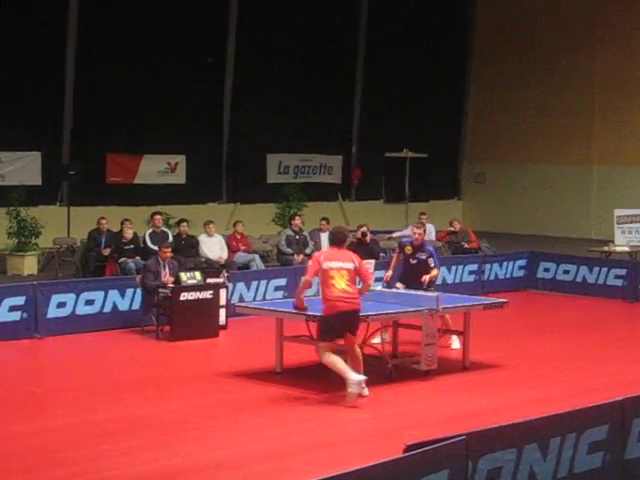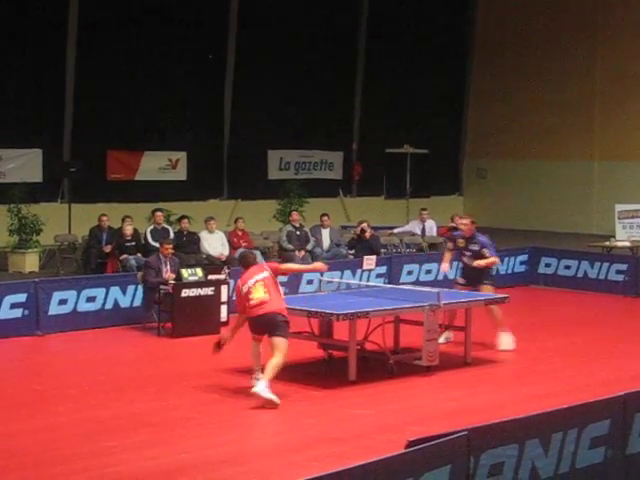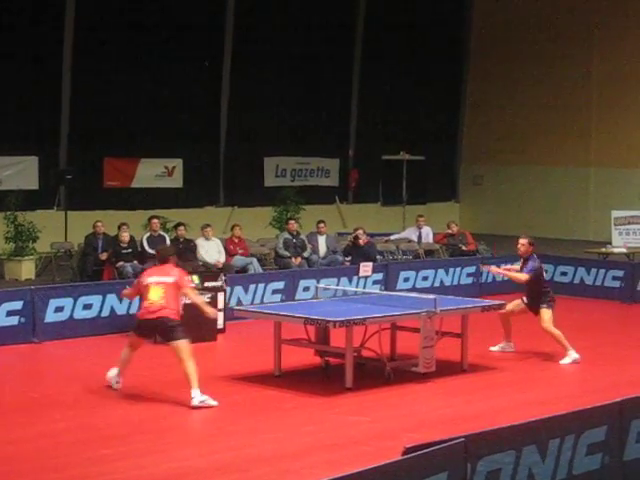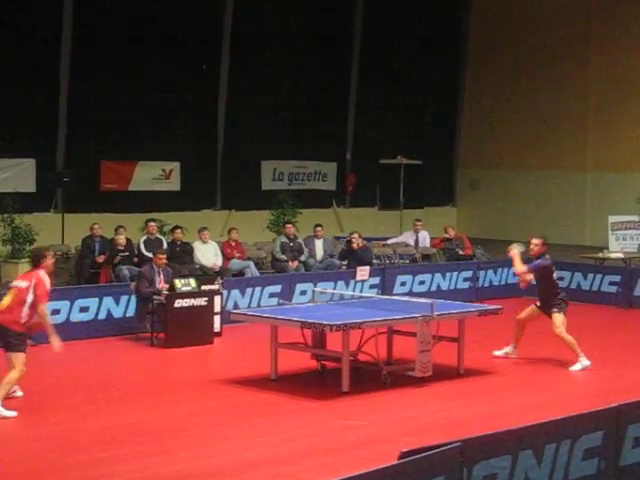
dt=1s
person 1, frame 1
left shoulder: (319, 256)
right shoulder: (354, 258)
left elbow: (307, 280)
right elbow: (368, 283)
left wrist: (299, 297)
left hip: (333, 310)
right hip: (352, 308)
left knee: (324, 354)
right knee: (351, 345)
left ankle: (352, 377)
right ankle: (360, 385)
person 1, frame 2
left shoulder: (240, 282)
right shoulder: (266, 268)
left elbow: (242, 314)
right elbow: (284, 267)
left wrist: (230, 334)
right wrist: (312, 267)
left hip: (254, 316)
right hip: (275, 314)
left knee: (257, 339)
right knee: (279, 356)
left ankle: (257, 377)
right ankle: (264, 386)
person 1, frame 3
left shoulder: (146, 275)
right shoulder: (179, 272)
left elbow: (129, 294)
right elbow: (189, 291)
left wrist: (126, 292)
right wrist: (206, 307)
left hip: (145, 318)
right hip: (168, 320)
left knee: (131, 346)
right knee: (187, 358)
left ankle: (116, 376)
right ankle: (196, 395)
person 1, frame 4
left shoulder: (25, 277)
right shoulder: (42, 278)
right elbow: (40, 309)
left wrist: (31, 321)
right wrist: (52, 335)
right knee: (19, 369)
person 2, frame 1
left shoulder: (429, 250)
right shoulder: (404, 243)
left elbow: (435, 271)
right elbow: (397, 254)
left wrist: (429, 277)
right wrist: (390, 270)
left hip: (424, 284)
right hip: (405, 282)
left ankle: (453, 337)
person 2, frame 2
left shoulder: (482, 241)
right shoulder: (455, 237)
left elbow: (495, 261)
right elbow: (448, 250)
left wrist: (483, 262)
right wrist: (445, 262)
left hip: (482, 276)
right hip: (466, 275)
left knee: (490, 305)
left ankle: (505, 334)
right ankle: (447, 332)
person 2, frame 3
left shoulder: (533, 264)
right shoulder: (525, 258)
left elbow: (523, 278)
left wrist: (501, 271)
right wrist: (508, 268)
left hip: (544, 300)
right hip: (531, 298)
left knee: (546, 326)
right knee: (503, 313)
left ankle: (571, 353)
right ankle: (507, 344)
person 2, frame 4
left shoulder: (543, 262)
right shoulder: (539, 260)
left elbow: (520, 270)
left wrist: (516, 254)
right wrist: (526, 279)
left hip: (557, 301)
right hip: (545, 300)
left knee: (559, 331)
right knee: (520, 320)
left ankle: (582, 359)
right ankle: (512, 349)
